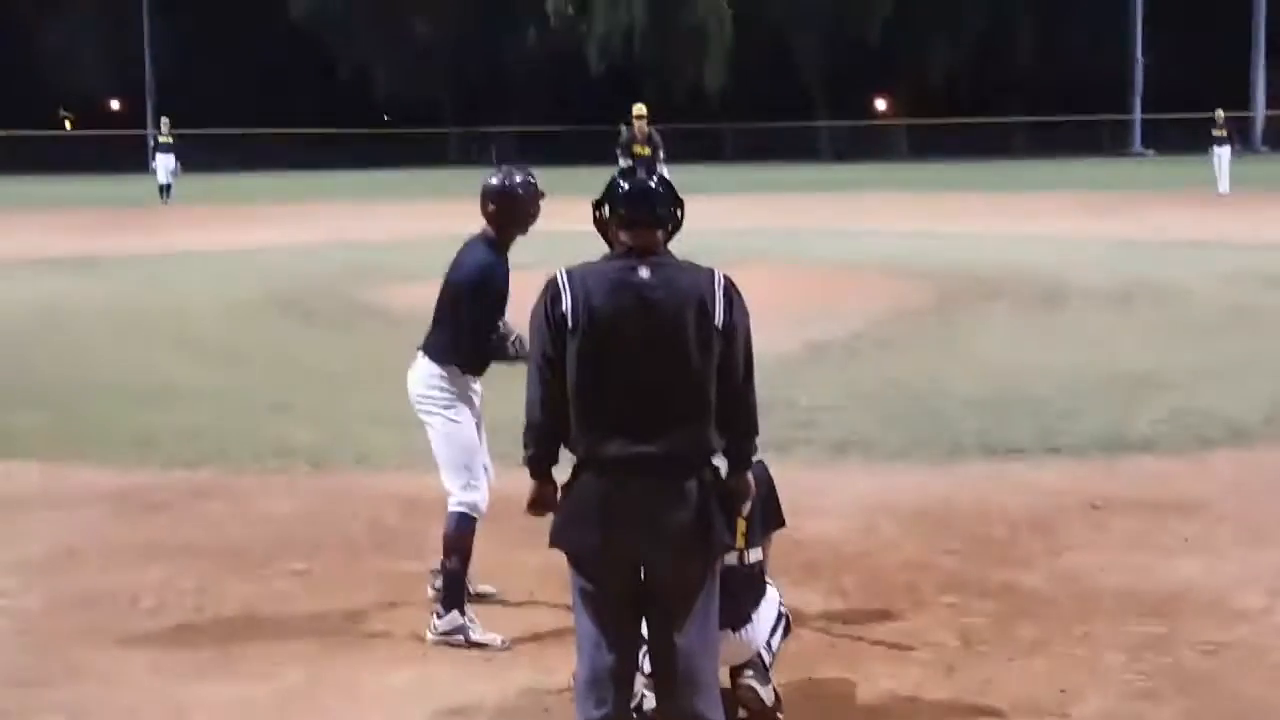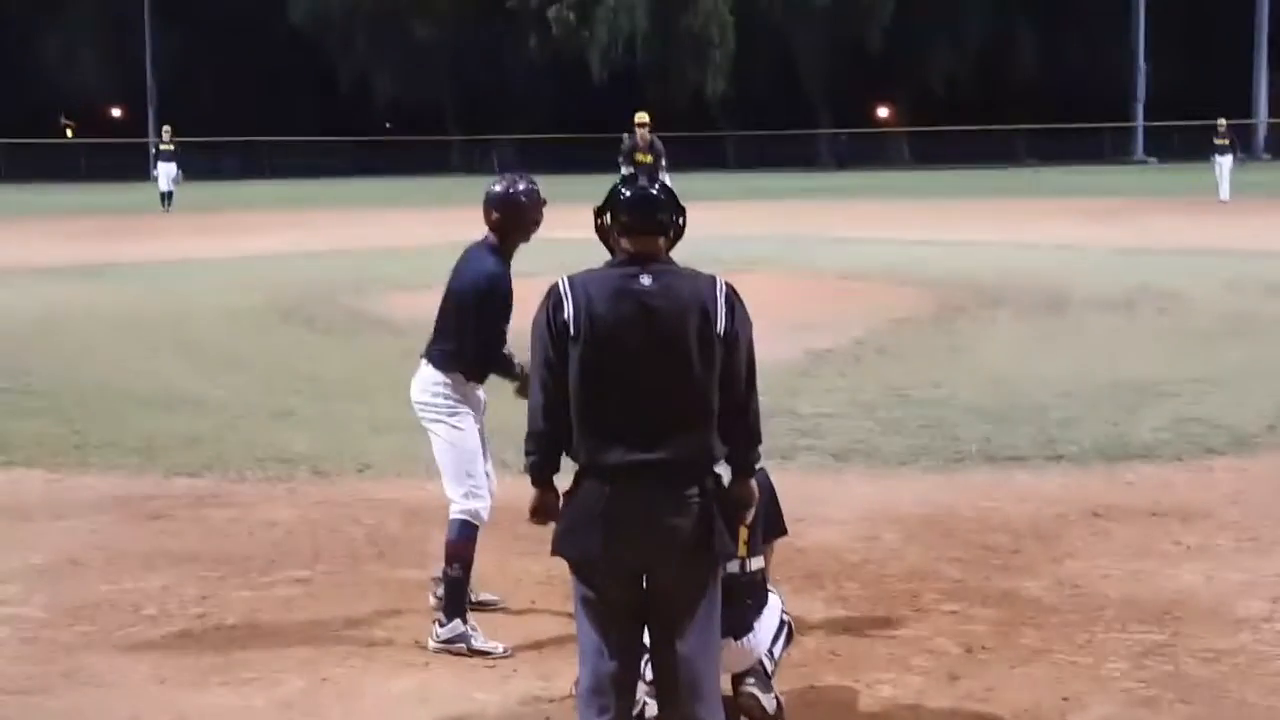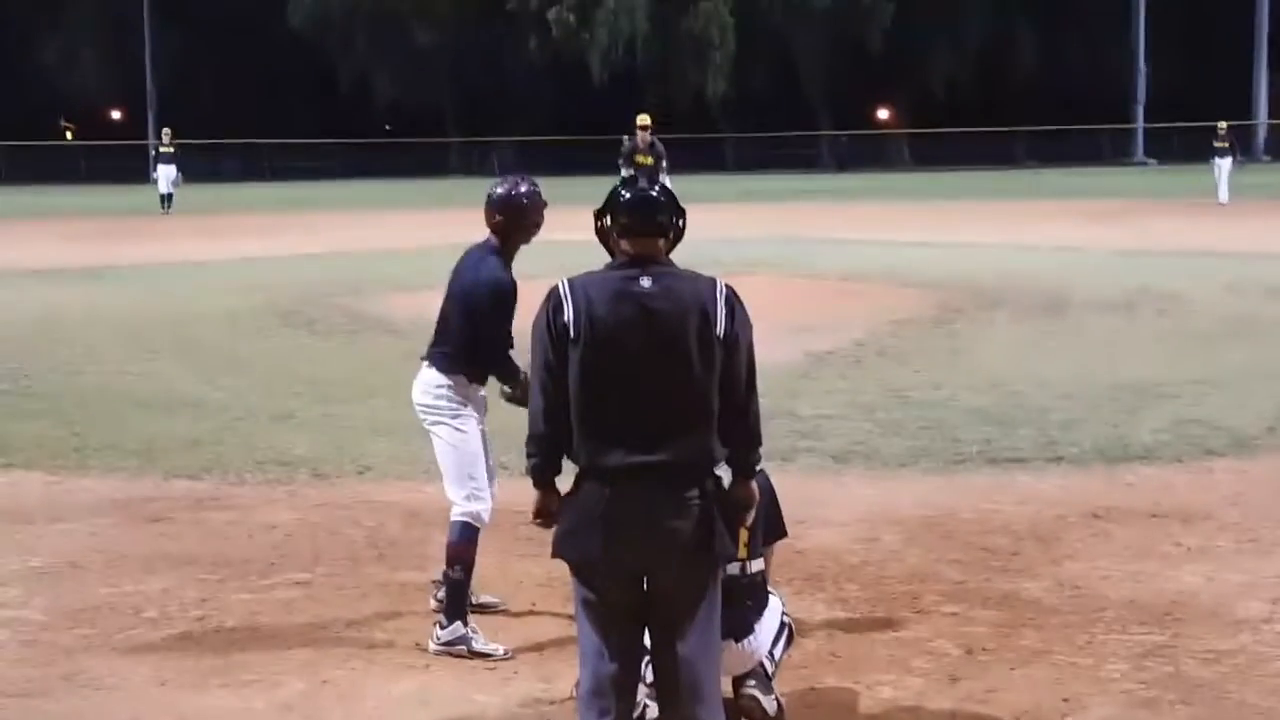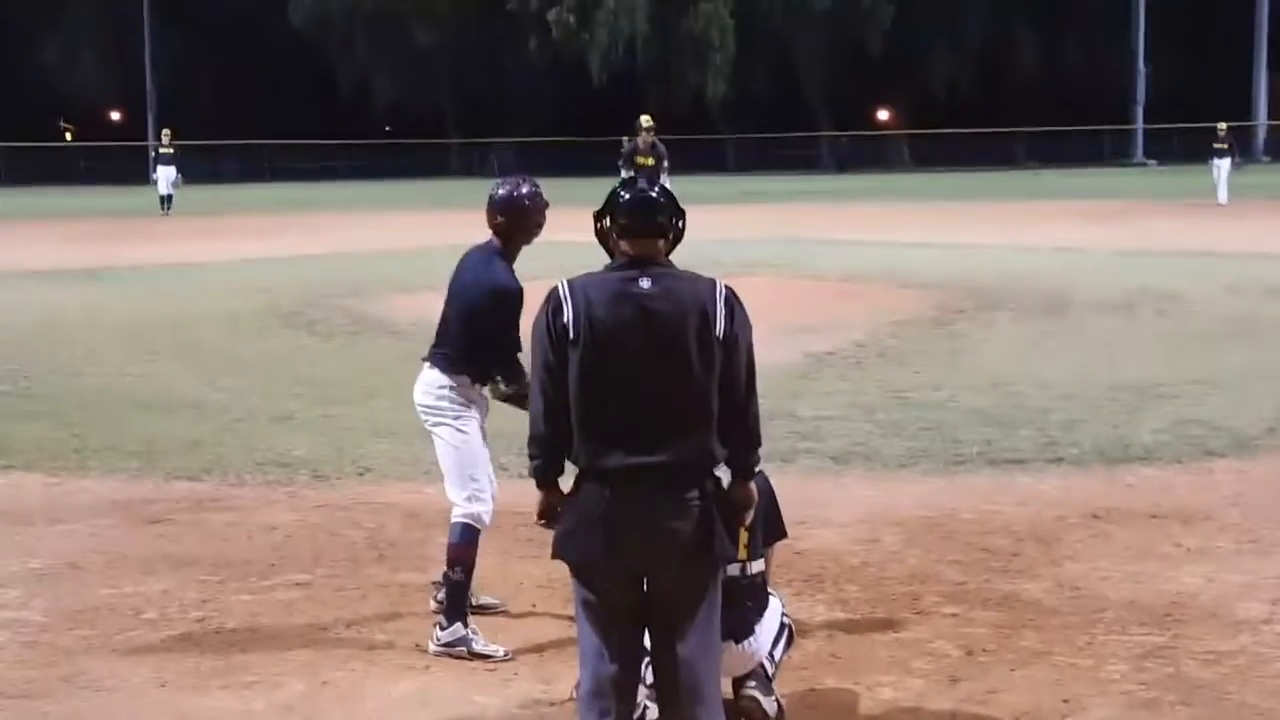
dt=0.1s
person 1, frame 1
left shoulder: (567, 291)
right shoulder: (714, 291)
left elbow: (545, 398)
right elbow: (738, 395)
left wrist: (541, 471)
right wrist: (738, 465)
left hip: (599, 492)
right hip: (686, 491)
left knee: (602, 635)
right knee: (687, 632)
person 1, frame 2
left shoulder: (568, 299)
right shoulder: (716, 298)
left elbow: (548, 404)
right elbow: (739, 401)
left wrist: (543, 479)
right wrist: (742, 472)
left hip: (601, 498)
right hip: (689, 498)
left knee: (605, 643)
right knee: (690, 640)
person 1, frame 3
left shoulder: (568, 301)
right shoulder: (716, 300)
left elbow: (547, 407)
right elbow: (741, 403)
left wrist: (545, 481)
right wrist: (743, 474)
left hip: (602, 501)
right hip: (688, 500)
left knee: (605, 646)
right knee: (690, 642)
person 1, frame 4
left shoulder: (567, 302)
right shoulder: (716, 301)
left elbow: (549, 408)
right elbow: (740, 404)
left wrist: (547, 481)
right wrist: (741, 475)
left hip: (600, 502)
right hip: (689, 501)
left knee: (605, 649)
right knee: (690, 646)
person 2, frame 1
left shoulder: (490, 253)
right shoulder: (482, 264)
right elbow: (478, 342)
left wrist: (510, 338)
right wrist: (518, 349)
left hip: (457, 379)
right hip: (443, 381)
left knee: (476, 480)
right knee: (470, 493)
left ankle: (449, 577)
right ankle: (449, 616)
person 2, frame 2
left shoulder: (480, 256)
right shoulder: (491, 275)
right elbow: (486, 352)
left wrist: (513, 370)
right wrist: (522, 376)
left hip: (453, 383)
right hip: (448, 389)
left knee: (477, 488)
right knee: (471, 500)
left ankle: (451, 584)
right ankle: (450, 624)
person 2, frame 3
left shoulder: (479, 257)
right shoulder: (496, 278)
right elbow: (494, 355)
left wrist: (513, 377)
right wrist: (521, 383)
left hip: (452, 384)
right hip: (450, 391)
left knee: (478, 490)
right knee: (473, 503)
left ankle: (452, 587)
right ankle: (450, 627)
person 2, frame 4
left shoulder: (476, 258)
right shoulder: (503, 284)
right elbow: (507, 360)
left wrist: (494, 381)
right wrist: (519, 389)
left hip: (448, 382)
right hip: (453, 392)
left knee: (477, 492)
right knee: (474, 505)
left ankle: (451, 587)
right ankle: (451, 628)
person 3, frame 1
right shoulder: (755, 473)
right elbow: (761, 565)
right hip: (741, 630)
right knee: (769, 598)
left ankle: (651, 675)
right ankle: (754, 675)
person 3, frame 2
right shoulder: (756, 480)
right elbow: (763, 575)
right hip: (744, 637)
right knee: (771, 605)
left ankle: (653, 683)
right ankle: (756, 683)
person 3, frame 3
right shoulder: (756, 482)
right elbow: (763, 575)
right hip: (744, 640)
right knee: (773, 608)
left ankle: (654, 686)
right ankle: (756, 685)
person 3, frame 4
right shoulder: (755, 484)
right elbow: (764, 579)
right hip: (744, 641)
right knee: (772, 609)
left ankle: (652, 689)
right ankle: (757, 684)
